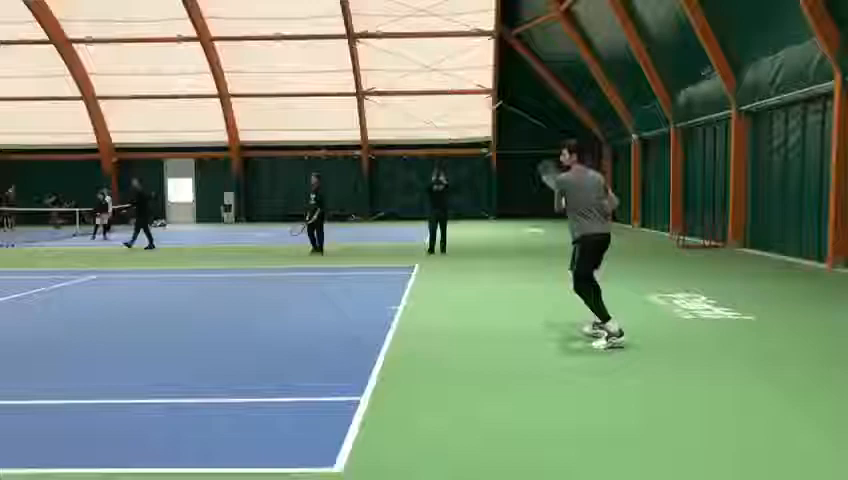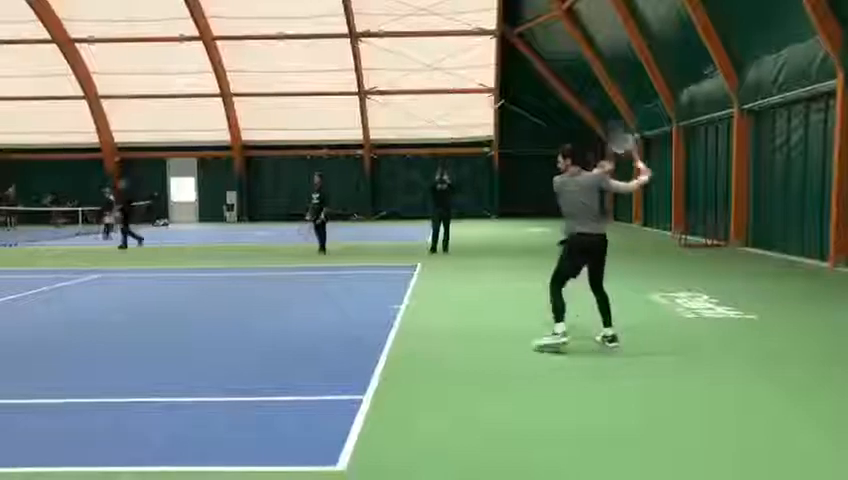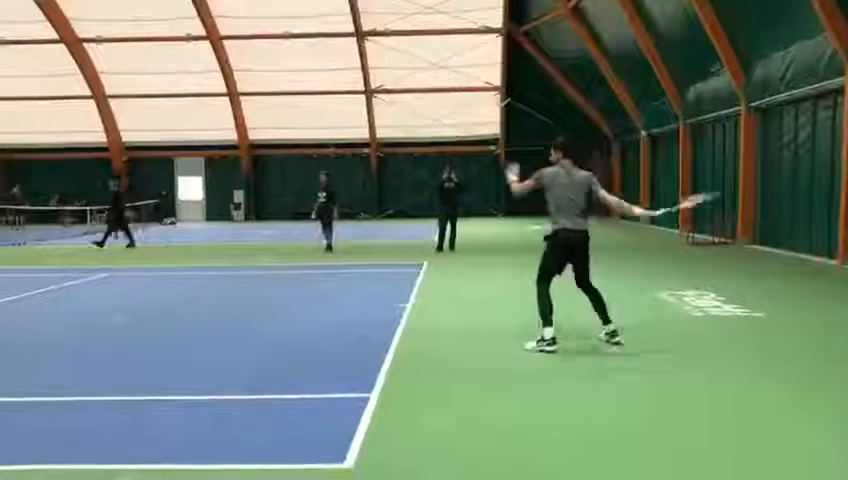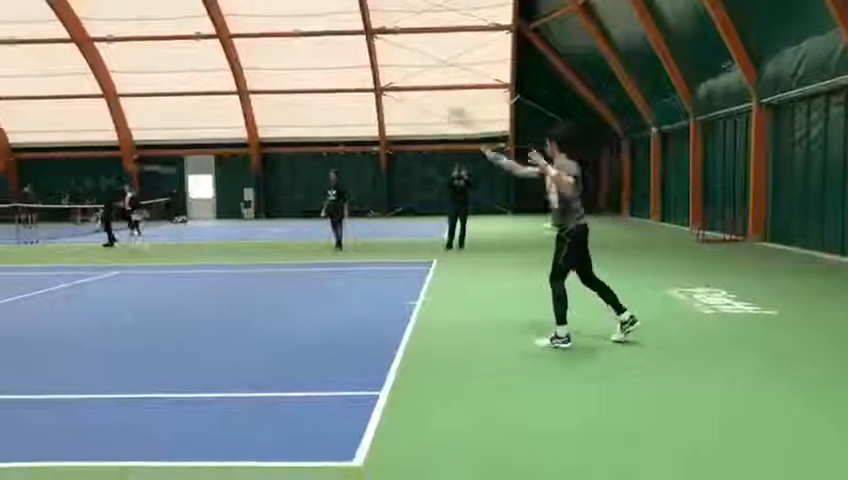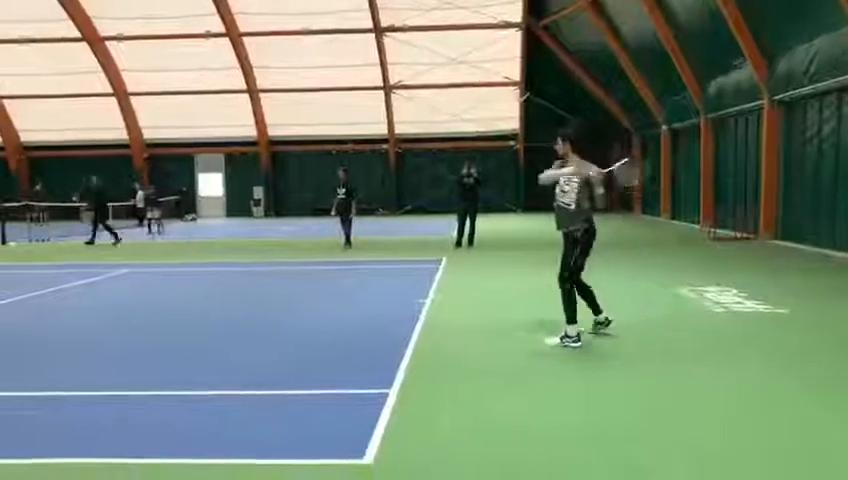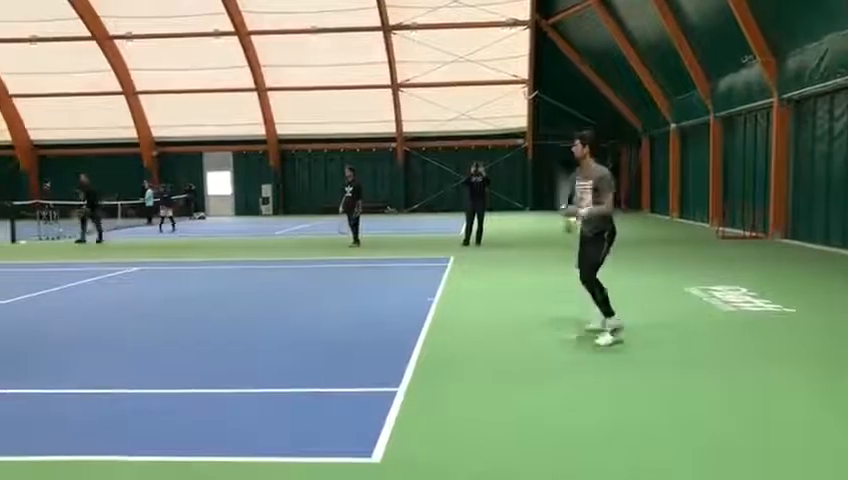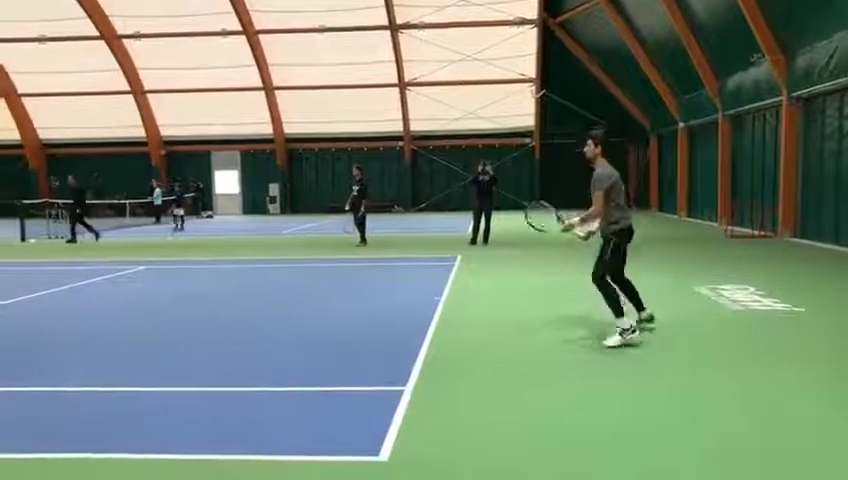
dt=0.3s
person 1, frame 1
left shoulder: (562, 179)
right shoulder: (598, 177)
left elbow: (561, 204)
right elbow: (613, 203)
left hip: (586, 238)
right hip: (604, 236)
left knee: (581, 287)
right knee: (587, 276)
left ankle: (614, 331)
right ankle: (600, 323)
person 1, frame 2
left shoulder: (557, 182)
right shoulder: (596, 179)
right elbow: (627, 188)
right wrist: (643, 177)
left hip: (576, 241)
right hip: (598, 239)
left knee: (556, 285)
right knee: (597, 286)
left ankle: (559, 332)
right ankle: (609, 333)
person 1, frame 3
left shoulder: (545, 174)
right shoulder: (586, 177)
left elbow: (517, 191)
right elbow: (609, 200)
left wrist: (512, 176)
right wrist: (634, 210)
left hip: (562, 236)
right hip: (581, 235)
left knee: (542, 283)
right knee: (584, 284)
left ankle: (547, 337)
right ankle: (610, 329)
person 1, frame 4
left shoulder: (569, 167)
right shoulder: (552, 167)
left elbow: (567, 191)
right elbow: (523, 172)
left wrist: (547, 168)
right wrist: (498, 159)
left hip: (571, 231)
right hip: (574, 230)
left knee: (556, 279)
right knee: (588, 278)
left ankle: (562, 335)
right ankle: (626, 318)
person 1, frame 5
left shoulder: (591, 170)
right shoulder: (558, 166)
right elbow: (542, 179)
left wrist: (597, 183)
right wrist: (567, 171)
left hip: (582, 232)
right hip: (569, 232)
left knee: (564, 279)
right knee: (573, 278)
left ankle: (571, 334)
right ankle: (601, 319)
person 1, frame 6
left shoulder: (602, 174)
right shoulder: (576, 175)
left elbow: (607, 208)
left wrist: (583, 211)
right wrist: (572, 215)
left hip: (603, 233)
right hip: (586, 232)
left knee: (588, 275)
right knee: (586, 276)
left ankle: (614, 325)
right ankle: (608, 319)
person 1, frame 7
left shoulder: (601, 173)
right shoulder: (604, 172)
left elbow: (597, 210)
left wrist: (575, 222)
left hip: (617, 232)
right hip: (616, 231)
left knee: (599, 276)
right knee: (616, 276)
left ankle: (626, 327)
right ankle: (644, 316)
